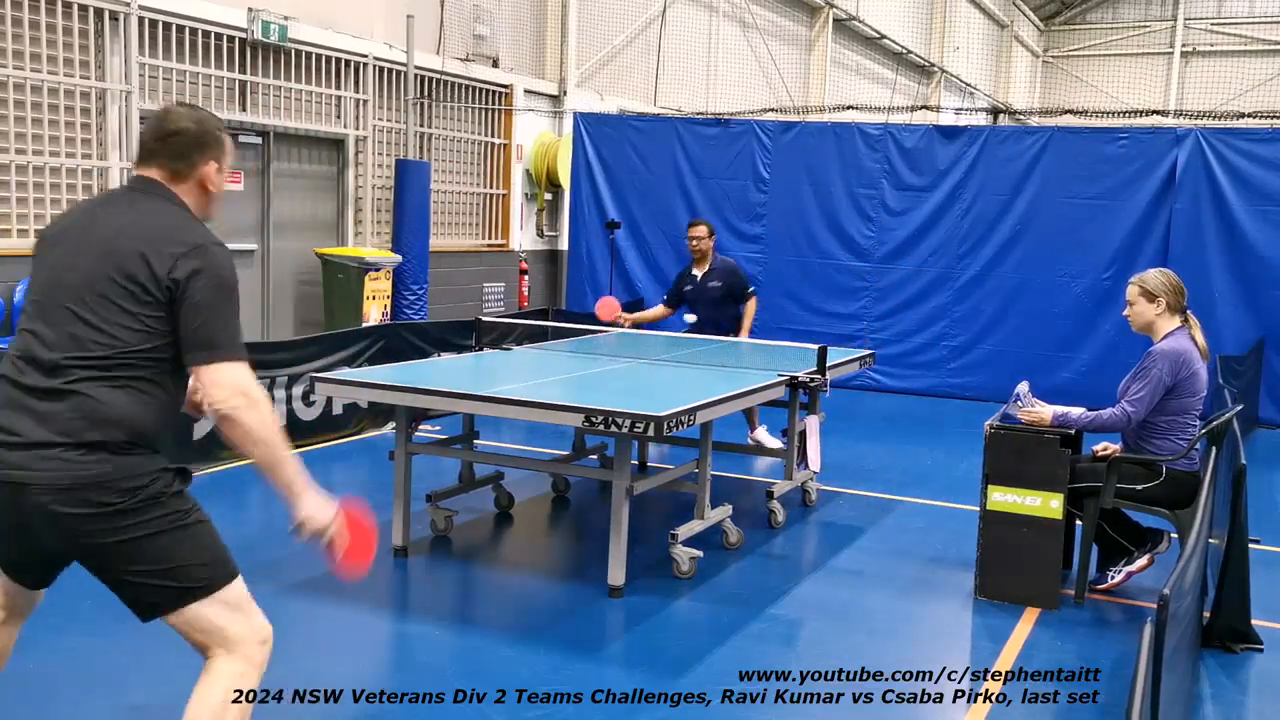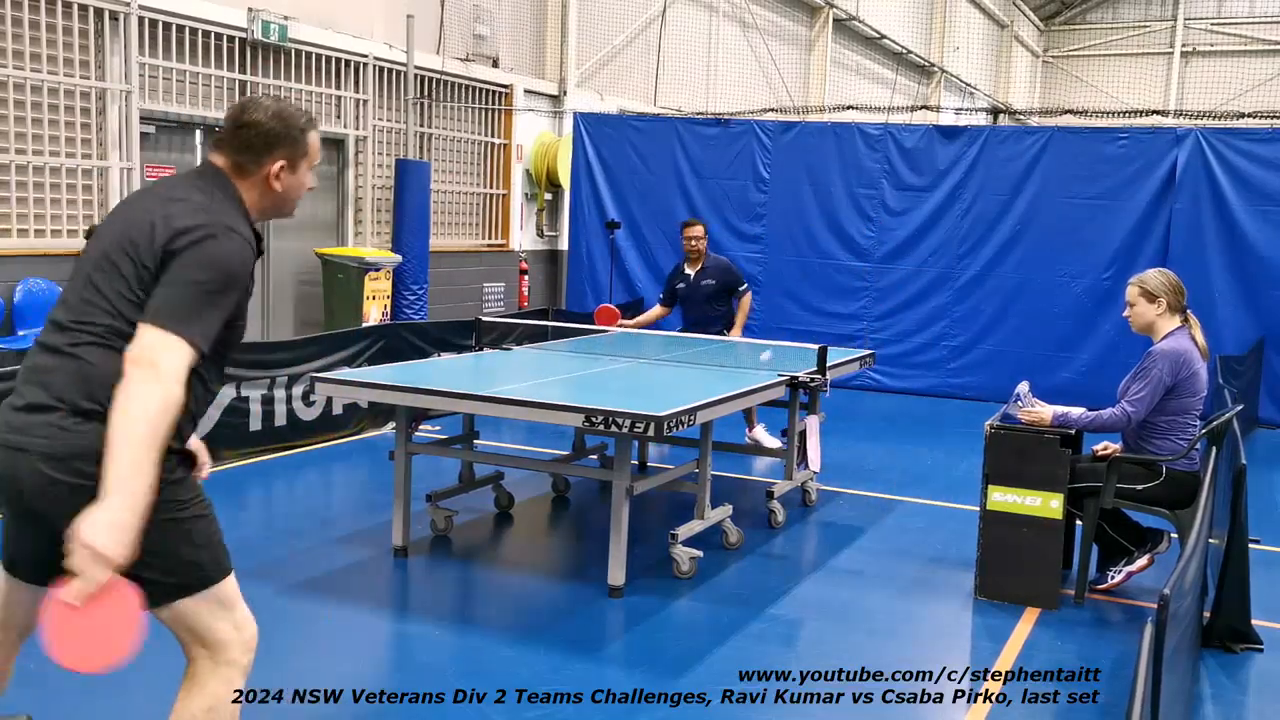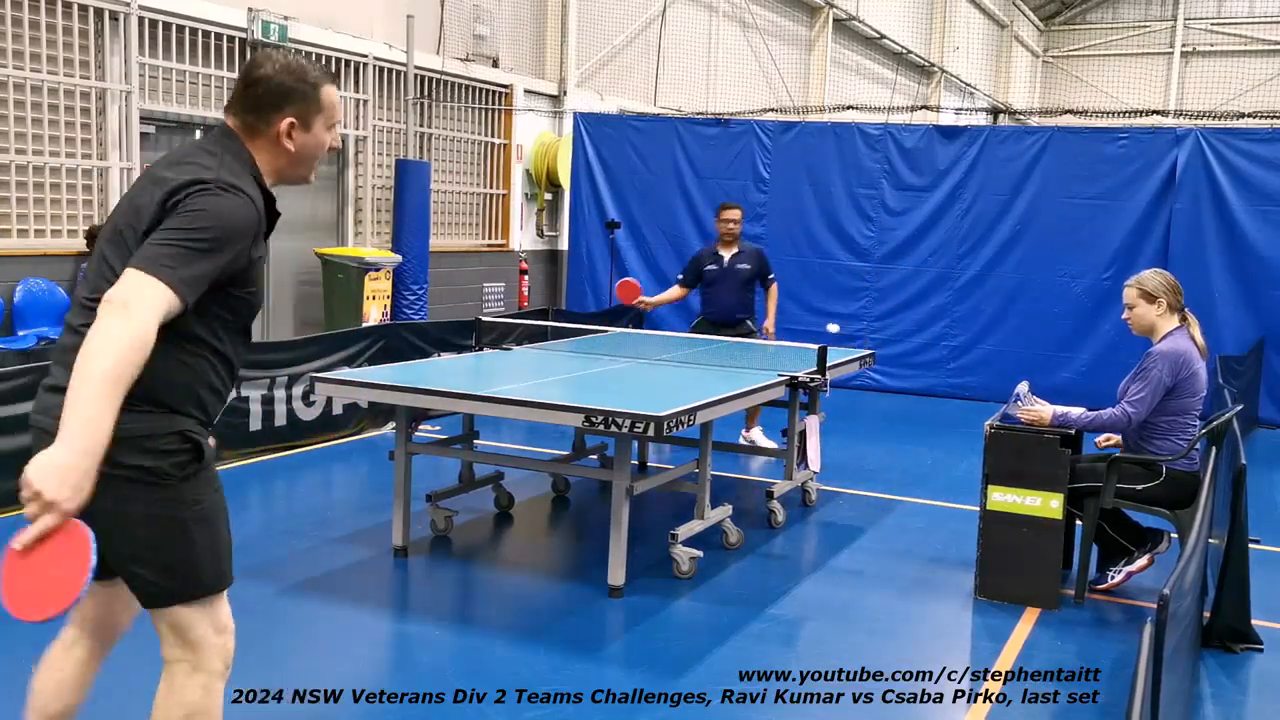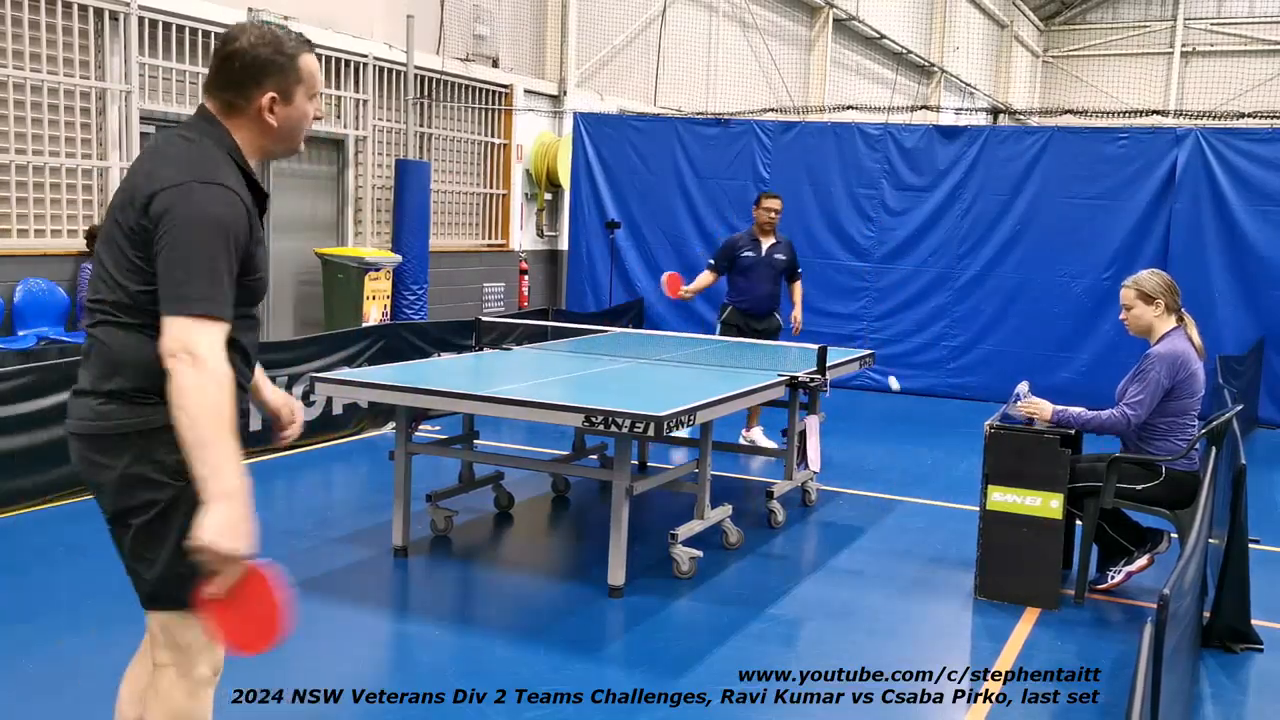
dt=0.2s
person 1, frame 1
left shoulder: (69, 224)
right shoulder: (198, 255)
right elbow: (227, 398)
right wrist: (303, 493)
right hip: (110, 483)
right knee: (242, 641)
person 1, frame 2
left shoulder: (169, 198)
right shoulder: (222, 242)
right elbow: (154, 369)
left wrist: (173, 436)
right wrist: (119, 507)
right hip: (99, 456)
right knee: (227, 640)
person 1, frame 3
left shoulder: (200, 169)
right shoulder: (222, 200)
right elbow: (126, 318)
right wrist: (75, 454)
left hip: (89, 428)
right hip: (137, 442)
left knee: (97, 624)
right knee: (202, 643)
person 1, frame 4
left shoulder: (190, 165)
right shoulder: (204, 194)
right elbow: (189, 355)
left wrist: (258, 388)
right wrist: (226, 501)
left hip: (128, 427)
right hip: (155, 438)
left knee: (169, 638)
right knee: (190, 651)
person 2, frame 1
left shoulder: (1167, 353)
right shoulder: (1178, 345)
left elbow: (1126, 415)
left wrist: (1057, 417)
right wrist: (1123, 446)
left hip: (1167, 476)
right hip: (1161, 464)
left knee: (1065, 480)
left ankle: (1141, 542)
right ankle: (1119, 556)
person 2, frame 2
left shoulder: (1167, 353)
right shoulder: (1177, 345)
left elbow: (1127, 415)
left wrist: (1058, 418)
right wrist: (1123, 445)
left hip: (1167, 476)
right hip: (1162, 465)
left knee: (1065, 480)
left ankle: (1141, 543)
right ankle: (1119, 556)
person 2, frame 3
left shoulder: (1167, 354)
right shoulder: (1175, 346)
left elbow: (1127, 416)
left wrist: (1057, 417)
right wrist: (1123, 438)
left hip: (1167, 476)
right hip: (1161, 465)
left knee: (1064, 479)
right knee: (1065, 467)
left ankle: (1141, 542)
right ankle: (1119, 556)
person 2, frame 4
left shoulder: (1165, 355)
right shoulder: (1170, 347)
left elbow: (1127, 418)
left wrist: (1057, 414)
left hip: (1167, 476)
right hip: (1160, 465)
left knee: (1065, 479)
right knee: (1066, 467)
left ankle: (1141, 542)
right ankle: (1119, 556)
person 3, frame 1
left shoulder: (728, 269)
right shoulder: (683, 276)
left elbow: (750, 299)
right elbow: (666, 308)
left wrist: (744, 333)
right wrist: (632, 318)
left hip: (727, 339)
left ankle: (756, 431)
person 3, frame 2
left shoulder: (722, 266)
right shoulder: (676, 274)
left elbow: (745, 296)
right elbow: (664, 306)
left wrist: (736, 330)
right wrist: (633, 323)
left hip: (721, 337)
right hip: (690, 336)
left ankle: (754, 430)
person 3, frame 3
left shoulder: (754, 254)
right shoulder: (702, 257)
left elbow: (771, 286)
right elbow: (682, 288)
left wrist: (770, 318)
right wrist: (653, 301)
left hip: (742, 328)
right hip: (706, 327)
left ankle: (751, 431)
person 3, frame 4
left shoulder: (786, 247)
right shoulder: (735, 242)
left elbow: (795, 280)
right elbow: (711, 271)
left wrist: (797, 308)
right wrist: (691, 289)
left hip: (767, 322)
right hip: (734, 316)
left ankle: (752, 431)
